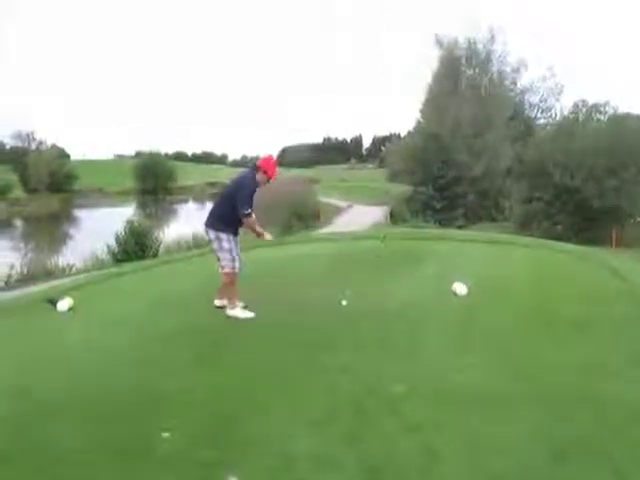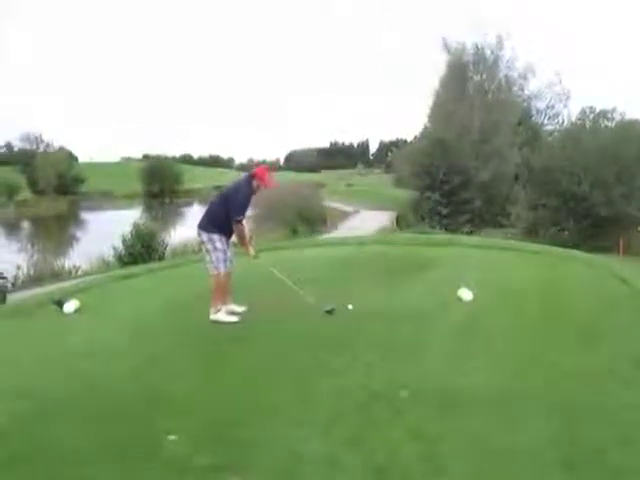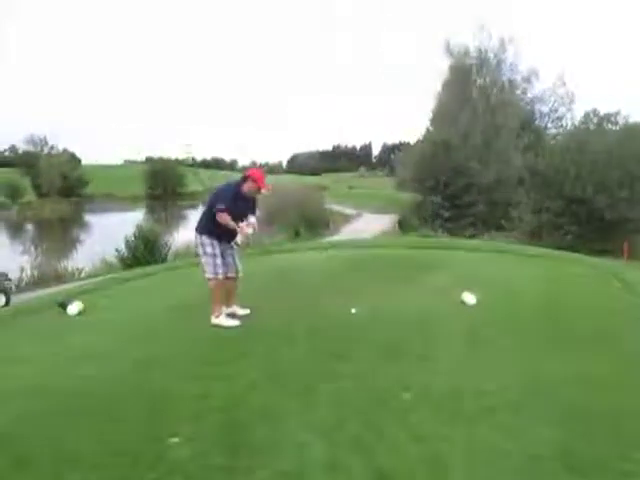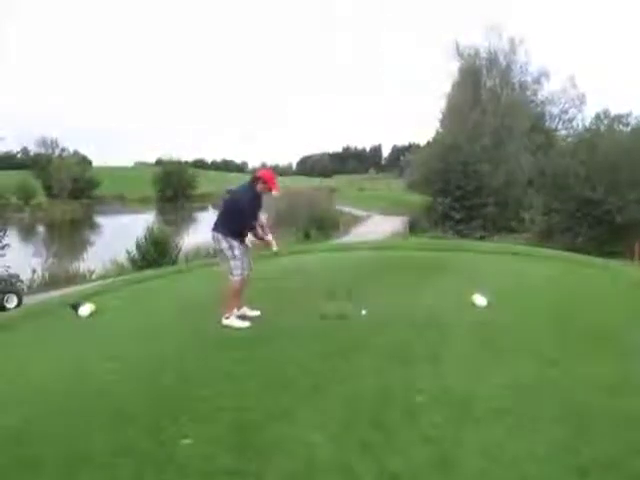
dt=0.5s
person 1, frame 1
left shoulder: (248, 180)
right shoulder: (246, 185)
left elbow: (247, 214)
right elbow: (246, 218)
left wrist: (258, 229)
right wrist: (262, 234)
left hip: (227, 227)
right hip: (219, 228)
left knee: (231, 266)
right knee: (230, 267)
left ankle: (221, 298)
right ankle: (233, 307)
person 1, frame 2
left shoulder: (244, 188)
right shoulder: (241, 193)
left elbow: (238, 220)
right elbow: (237, 224)
left wrist: (246, 238)
right wrist: (247, 246)
left hip: (219, 230)
right hip: (211, 230)
left knee: (226, 268)
right knee: (220, 270)
left ankle: (226, 304)
right ankle: (216, 311)
person 1, frame 3
left shoulder: (250, 198)
right shoulder: (226, 190)
left elbow: (251, 217)
right elbow: (221, 217)
left wrist: (250, 222)
right wrist: (237, 227)
left hip: (226, 239)
right hip: (208, 236)
left knee: (234, 273)
right knee: (217, 275)
left ankle: (230, 307)
right ankle: (217, 315)
person 1, frame 4
left shoulder: (253, 194)
right shoulder: (246, 197)
left elbow: (255, 218)
right elbow: (251, 228)
left wrist: (264, 234)
right wrist: (267, 240)
left hip: (234, 236)
right hip: (226, 236)
left knee: (243, 273)
right knee: (237, 276)
left ankle: (239, 308)
right ankle: (228, 316)
